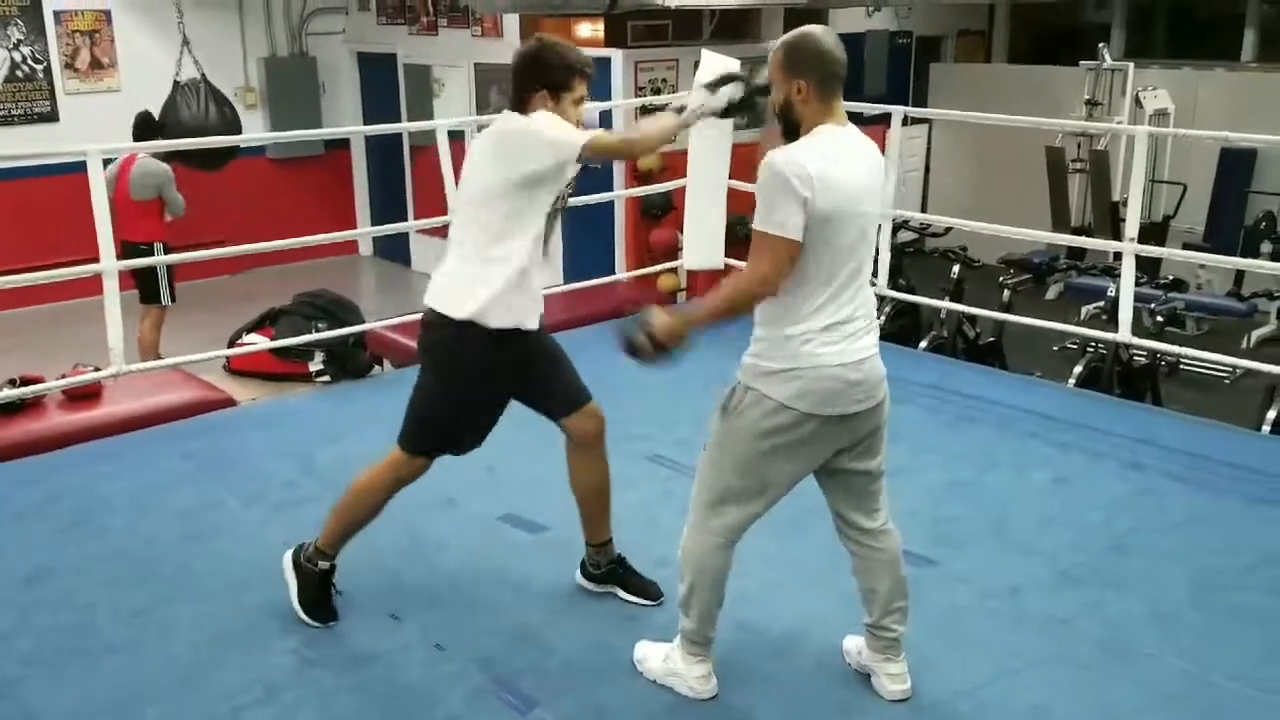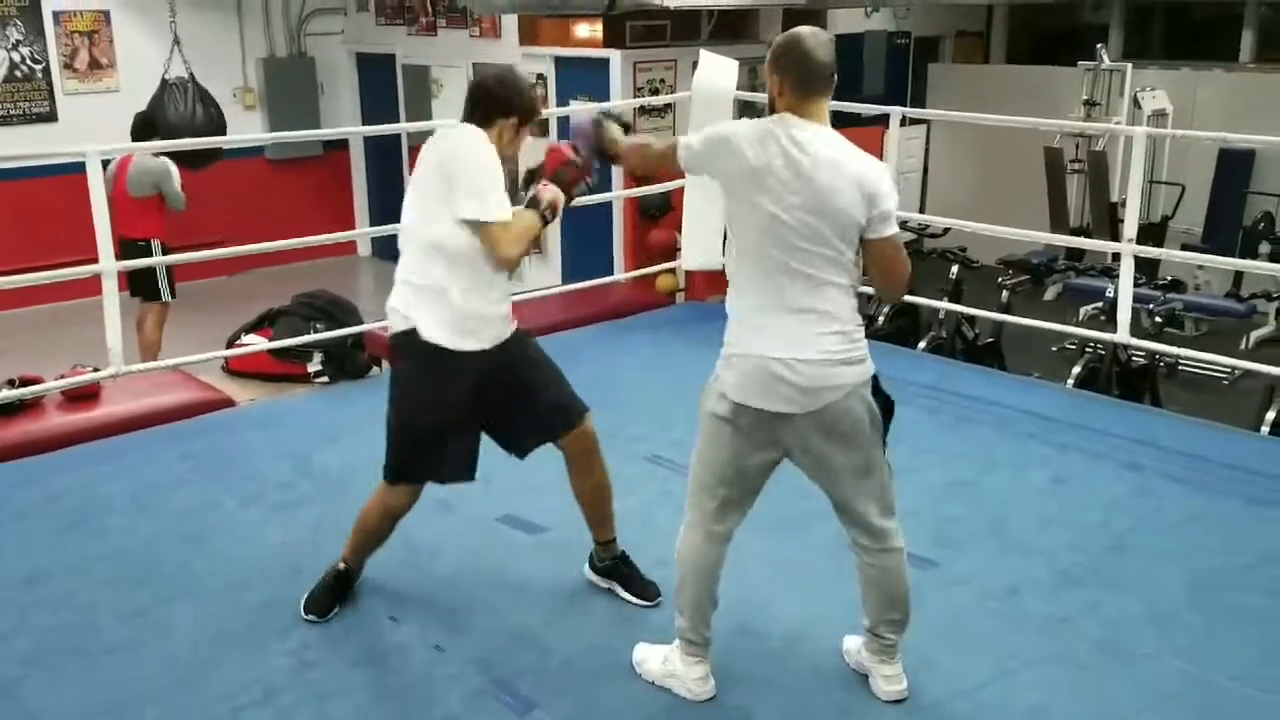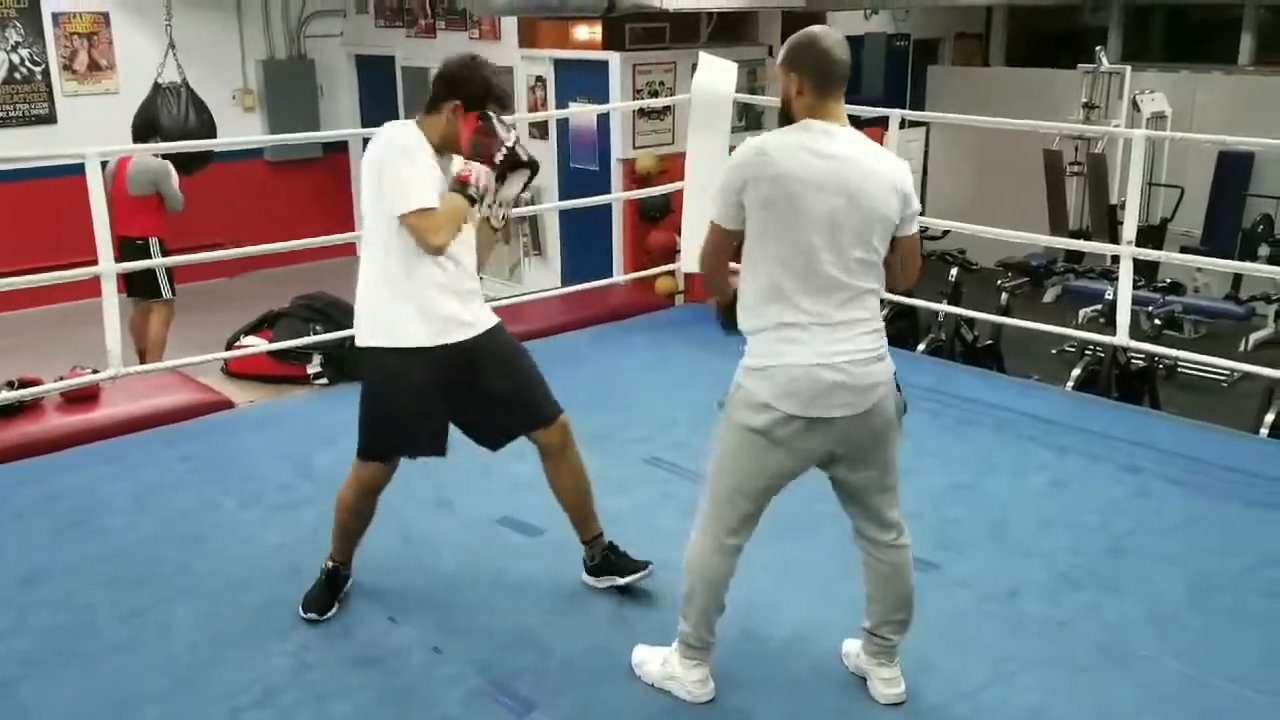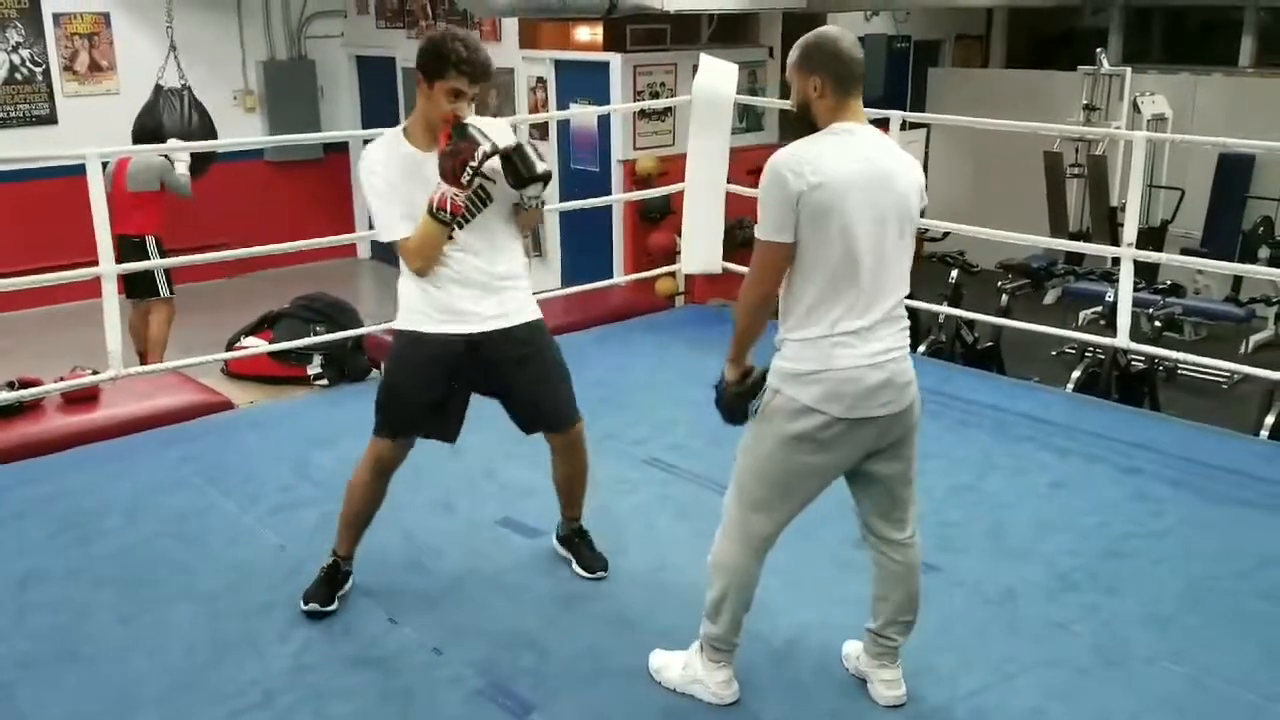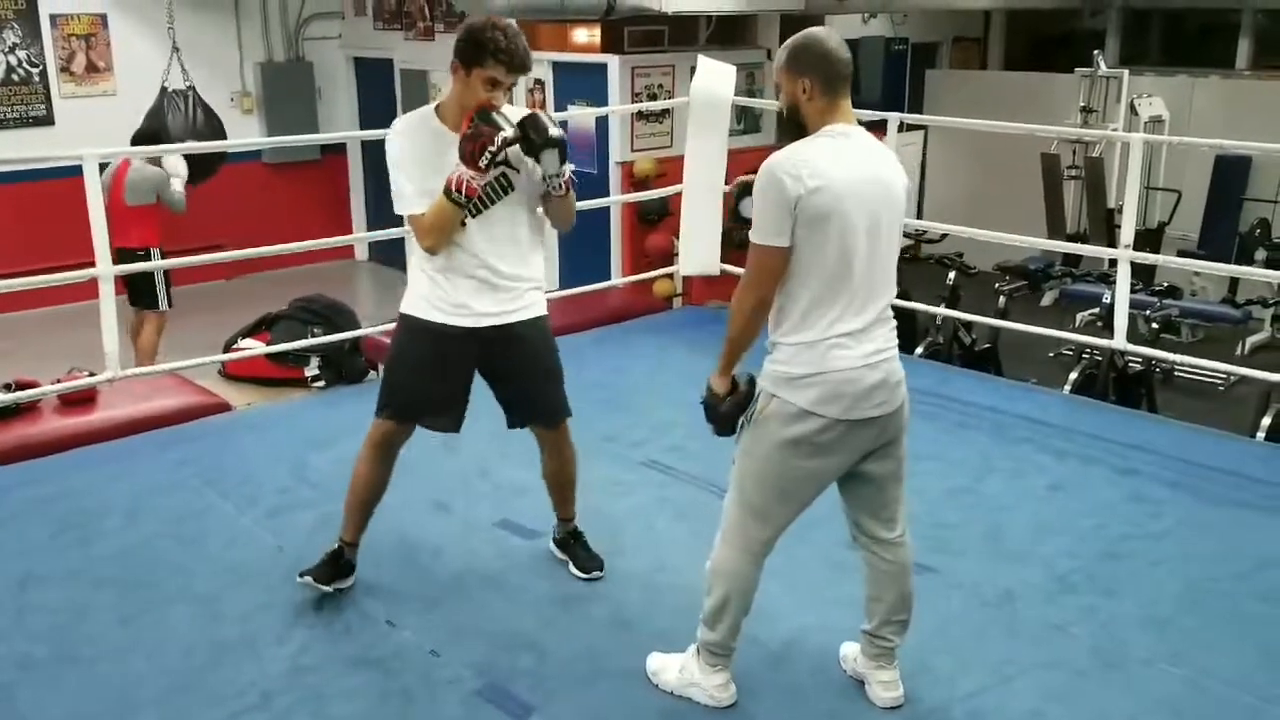
dt=0.3s
person 1, frame 1
left shoulder: (790, 166)
right shoulder: (865, 152)
left elbow: (764, 277)
left wrist: (678, 324)
left hip: (788, 384)
right hip: (862, 378)
left knee: (712, 520)
right knee: (868, 522)
left ankle: (692, 660)
right ankle: (888, 658)
person 1, frame 2
left shoulder: (738, 140)
right shoulder: (866, 170)
left elbow: (658, 156)
right elbow: (895, 282)
left wrist: (613, 141)
left hip: (748, 380)
right hip: (835, 382)
left knee: (706, 524)
right knee: (875, 528)
left ankle: (690, 662)
right ankle: (884, 661)
person 1, frame 3
left shoulder: (758, 157)
right shoulder: (890, 169)
left elbow: (713, 262)
right elbow: (905, 276)
left wrist: (726, 297)
left hip: (777, 387)
right hip: (864, 384)
left knee: (719, 530)
right knee: (884, 531)
left ankle: (690, 664)
right ankle: (883, 663)
person 1, frame 4
left shoulder: (794, 165)
right shoulder: (905, 165)
left elbow: (762, 284)
left wrist: (736, 360)
left hip: (813, 389)
right hip: (892, 384)
left knee: (745, 528)
right knee: (894, 532)
left ankle: (712, 665)
right ankle: (883, 664)
person 1, frame 5
left shoulder: (788, 168)
right shoulder: (887, 164)
left elbow: (757, 290)
left wrist: (724, 372)
left hip: (807, 392)
right hip: (882, 384)
left knee: (744, 535)
right knee: (885, 532)
left ankle: (710, 670)
right ankle: (881, 666)
person 2, frame 1
left shoulder: (534, 145)
right shoulder: (521, 136)
right elbow: (628, 145)
left wrist: (552, 206)
right wrist: (698, 106)
left hip: (514, 322)
right hip: (467, 330)
left knee: (587, 427)
right knee: (412, 459)
left ankle: (600, 560)
right ankle: (313, 559)
person 2, frame 2
left shoulder: (465, 155)
right shoulder: (461, 143)
left elbow: (498, 253)
right elbow: (505, 251)
left wrist: (538, 206)
right wrist: (543, 201)
left hip: (491, 336)
right hip: (431, 341)
left knee: (580, 435)
right knee: (400, 492)
left ankle: (606, 558)
right ankle: (345, 569)
person 2, frame 3
left shoulder: (445, 160)
right shoulder: (397, 143)
right elbow: (434, 237)
left wrist: (504, 187)
right wrist: (472, 173)
left hip: (468, 328)
right hip: (401, 340)
left knee: (555, 433)
right knee: (371, 474)
left ankle: (597, 554)
right ankle: (336, 569)
person 2, frame 4
left shoulder: (494, 135)
right shoulder: (382, 159)
left elbow: (531, 227)
right elbow: (419, 259)
left wrist: (532, 190)
right wrist: (450, 193)
left hip: (512, 319)
right hip: (430, 327)
left knee: (567, 432)
right knee: (383, 452)
left ankle: (571, 531)
right ankle: (339, 565)
person 2, frame 5
left shoulder: (522, 129)
right shoulder: (409, 133)
left elbow: (564, 223)
right elbow: (430, 238)
left wrist: (553, 166)
right wrist: (467, 174)
left hip: (518, 312)
right hip: (435, 315)
left knee: (554, 429)
right knee: (386, 433)
left ankle: (566, 532)
right ankle: (345, 552)
person 3, frame 1
left shoulder: (115, 168)
right shoulder: (158, 170)
right elbow: (178, 211)
right wrist: (170, 191)
left hip: (129, 245)
right hip: (151, 247)
left knee: (151, 307)
right knee: (155, 313)
left ankle: (152, 360)
person 3, frame 2
left shoulder: (116, 165)
right shoulder: (156, 166)
right elbow: (178, 204)
right wrist: (172, 182)
left hip: (127, 243)
right hip: (148, 244)
left knee: (147, 305)
right knee: (157, 309)
left ankle: (146, 361)
person 3, frame 3
left shoulder: (114, 165)
right shoulder: (155, 166)
right elbow: (176, 205)
right wrist: (172, 183)
left hip: (125, 243)
right hip: (147, 243)
left knee: (141, 304)
right knee: (162, 307)
left ankle: (144, 363)
person 3, frame 4
left shoulder: (115, 165)
right shoulder: (156, 163)
right elbow: (185, 190)
right wrist: (182, 163)
left hip: (124, 242)
right hip: (144, 242)
left knee: (139, 306)
right knee: (163, 308)
left ankle: (145, 364)
person 3, frame 5
left shoulder: (110, 172)
right shoulder: (153, 174)
right elbow: (179, 206)
right wrist: (178, 179)
left hip: (122, 251)
right hip: (145, 252)
left knee: (141, 312)
right knee: (154, 319)
left ankle: (143, 368)
